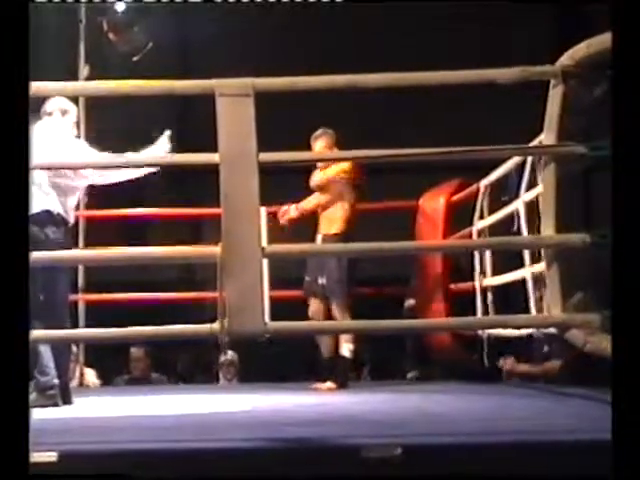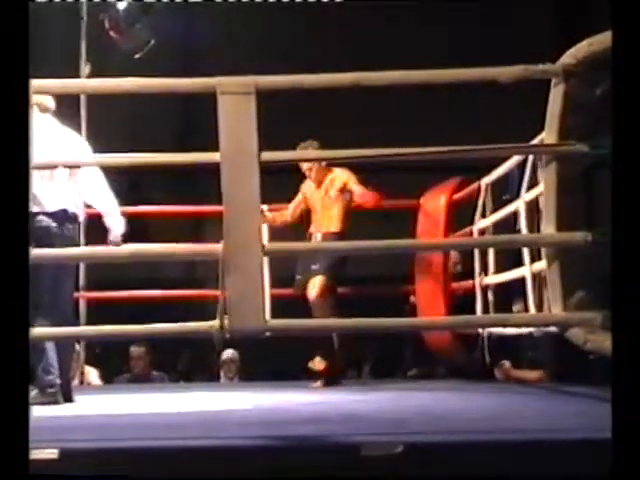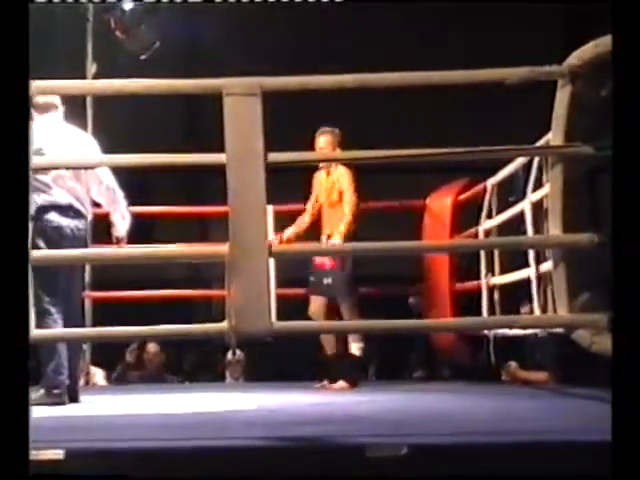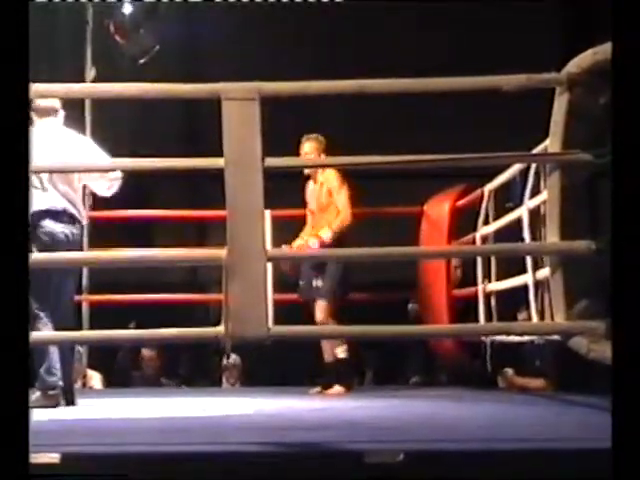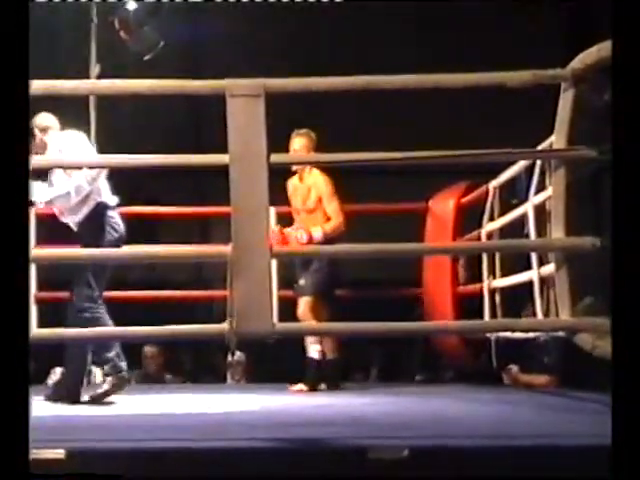
dt=0.7s
person 1, frame 1
left shoulder: (32, 141)
right shoulder: (63, 144)
right elbow: (107, 166)
right wrist: (152, 155)
left hip: (35, 227)
right hip: (51, 229)
left knee: (37, 310)
right knee: (56, 310)
left ankle: (46, 385)
right ankle: (59, 385)
person 1, frame 2
left shoulder: (33, 137)
right shoulder: (71, 139)
right elbow: (94, 184)
right wrist: (114, 222)
left hip: (38, 222)
right hip: (65, 225)
left knee: (40, 307)
right knee: (61, 306)
left ankle: (48, 384)
right ankle: (63, 383)
person 1, frame 3
left shoulder: (32, 135)
right shoulder: (81, 138)
right elbow: (104, 183)
right wrist: (120, 220)
left hip: (46, 221)
right hip: (77, 223)
left knee: (49, 305)
right knee: (71, 306)
left ankle: (54, 384)
right ankle: (71, 383)
person 1, frame 4
left shoulder: (32, 139)
right shoulder: (78, 141)
right elbow: (111, 175)
left hip: (41, 227)
right hip: (71, 229)
left knee: (41, 310)
right knee: (63, 310)
left ankle: (50, 387)
right ankle: (65, 387)
person 1, frame 5
left shoulder: (69, 140)
right shoulder: (58, 156)
left elbow: (95, 168)
right elbow: (52, 193)
left wrist: (62, 196)
left hip: (100, 224)
right hip: (93, 227)
left knee: (86, 300)
right knee: (79, 303)
left ankle: (115, 369)
right ankle: (69, 385)
person 2, frame 1
left shoulder: (345, 171)
right shoulder: (327, 173)
left elbow: (319, 189)
left hip: (337, 244)
right hip: (319, 244)
left knee: (339, 311)
right knee: (315, 313)
left ankle: (341, 373)
right ankle: (329, 370)
person 2, frame 2
left shoulder: (341, 176)
right shoulder: (307, 186)
left elbow: (361, 193)
right elbow: (291, 214)
left wrist: (367, 196)
right wrist: (268, 216)
left hip: (333, 243)
right hip: (313, 244)
left knee: (314, 294)
right knee: (323, 304)
left ankle: (325, 351)
right ankle: (331, 368)
person 2, frame 3
left shoulder: (344, 176)
right shoulder: (317, 177)
left elbow: (349, 214)
right elbow: (309, 213)
left wrist: (337, 243)
right wrist: (286, 235)
left hip: (339, 248)
right hip: (324, 246)
left knee: (347, 311)
right knee: (316, 313)
left ankle: (351, 374)
right ankle: (335, 368)
person 2, frame 4
left shoulder: (333, 177)
right shoulder: (309, 186)
left elbow: (346, 215)
left wrist: (322, 237)
right wrist: (294, 246)
right hip: (313, 253)
left knee: (323, 316)
right knee: (321, 319)
left ankle: (344, 377)
right ankle: (331, 377)
person 2, frame 5
left shoulder: (321, 181)
right shoulder: (291, 184)
left elbow: (339, 222)
left wrist: (312, 235)
right wrist: (287, 234)
left hip: (321, 253)
right hip: (304, 254)
left knee: (305, 311)
right knee: (320, 316)
left ankle: (312, 377)
right ankle: (332, 376)
